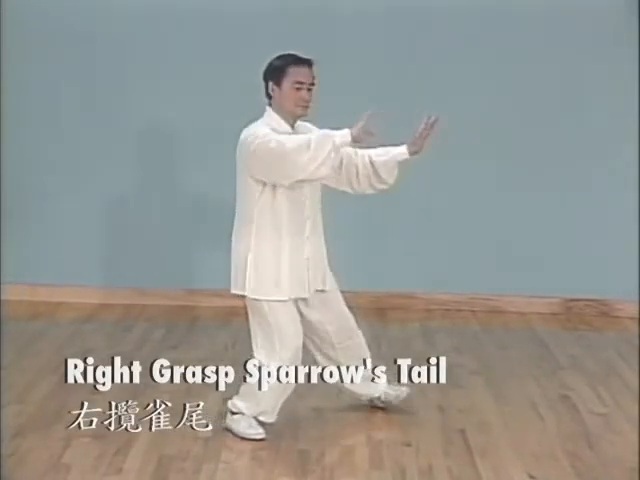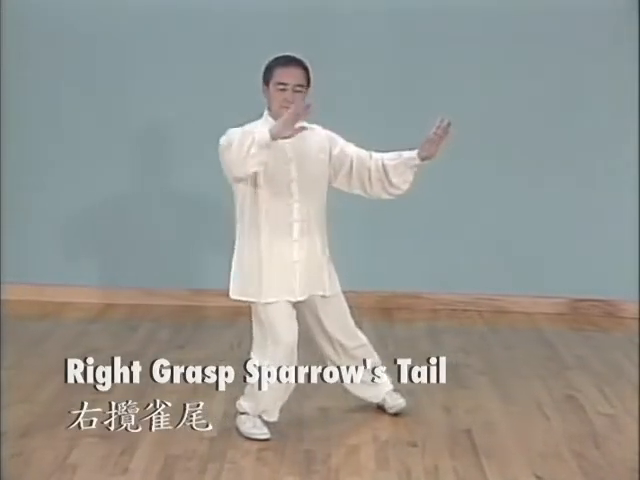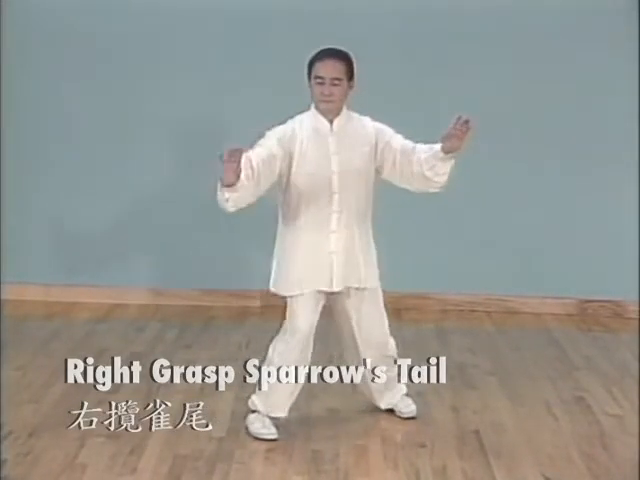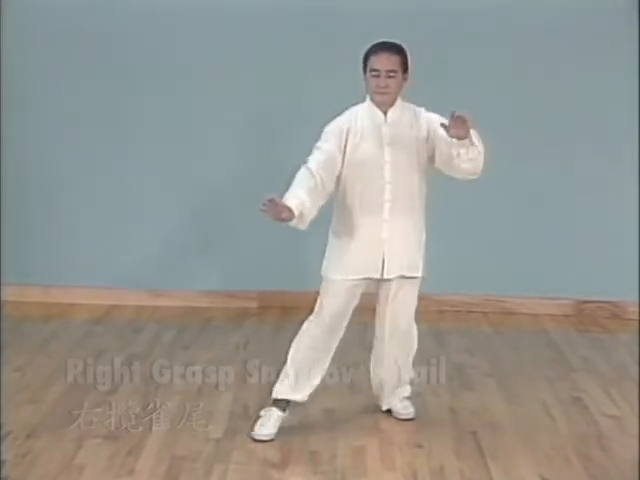
dt=0.7s
person 1, frame 1
left shoulder: (310, 136)
right shoulder: (256, 139)
left elbow: (355, 167)
right elbow: (293, 156)
left wrist: (406, 151)
right wrist: (346, 137)
left hip: (306, 260)
right hip: (268, 263)
left knee: (337, 328)
right knee: (282, 346)
left ankle: (371, 387)
right ankle: (245, 411)
person 1, frame 2
left shoulder: (322, 141)
right shoulder: (245, 137)
left elbow: (370, 170)
right elbow: (234, 156)
left wrist: (417, 156)
right wrist: (273, 133)
left hip: (313, 262)
right hip: (267, 264)
left knee: (342, 332)
right knee: (278, 344)
left ankle: (378, 389)
right ankle: (252, 410)
person 1, frame 3
left shoulder: (372, 134)
right shoulder: (289, 134)
left elbow: (414, 164)
right elbow: (257, 169)
left wrist: (444, 151)
right wrist: (233, 179)
left hip: (355, 254)
right hip: (305, 256)
left knee: (372, 331)
right knee: (297, 334)
left ankle: (388, 392)
right ankle: (263, 408)
person 1, frame 4
left shoulder: (426, 124)
right shoulder: (346, 125)
left elbow: (466, 165)
right elbow: (317, 172)
left wrist: (463, 138)
right wrist: (292, 206)
left hip: (403, 245)
right hip: (353, 244)
left knee: (399, 325)
right knee: (327, 319)
left ankle: (393, 394)
right ankle: (281, 401)
